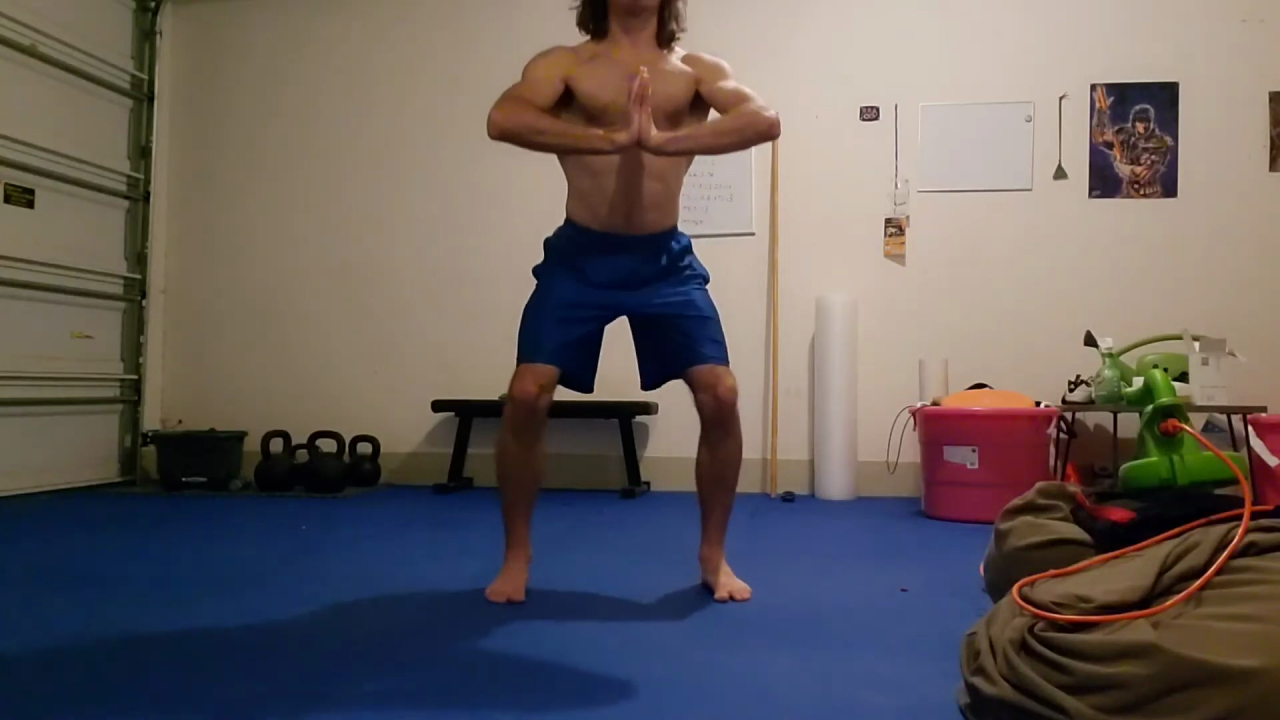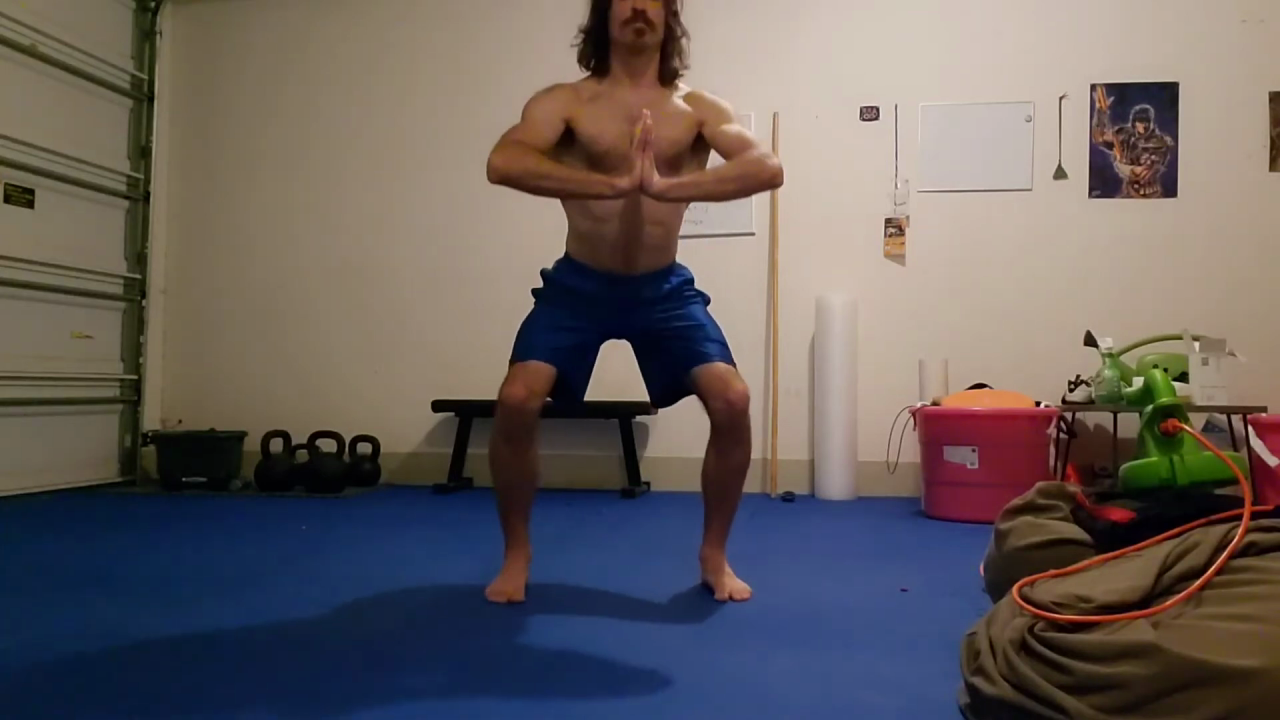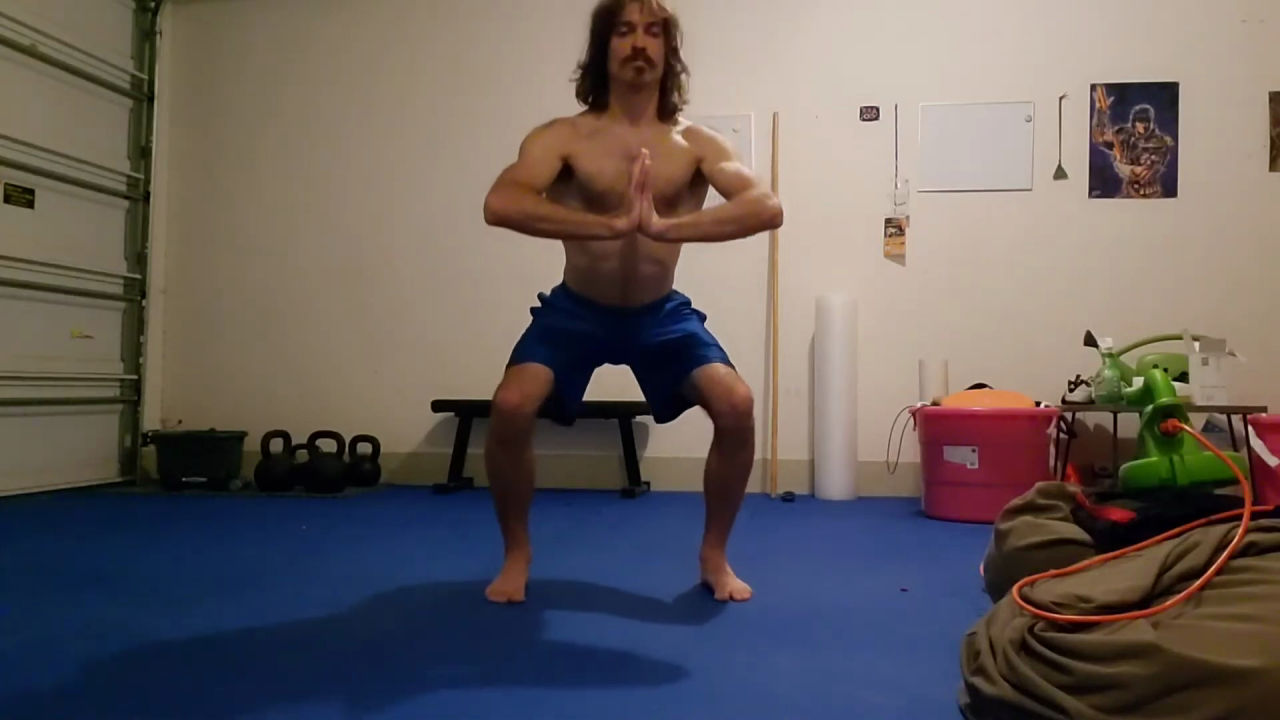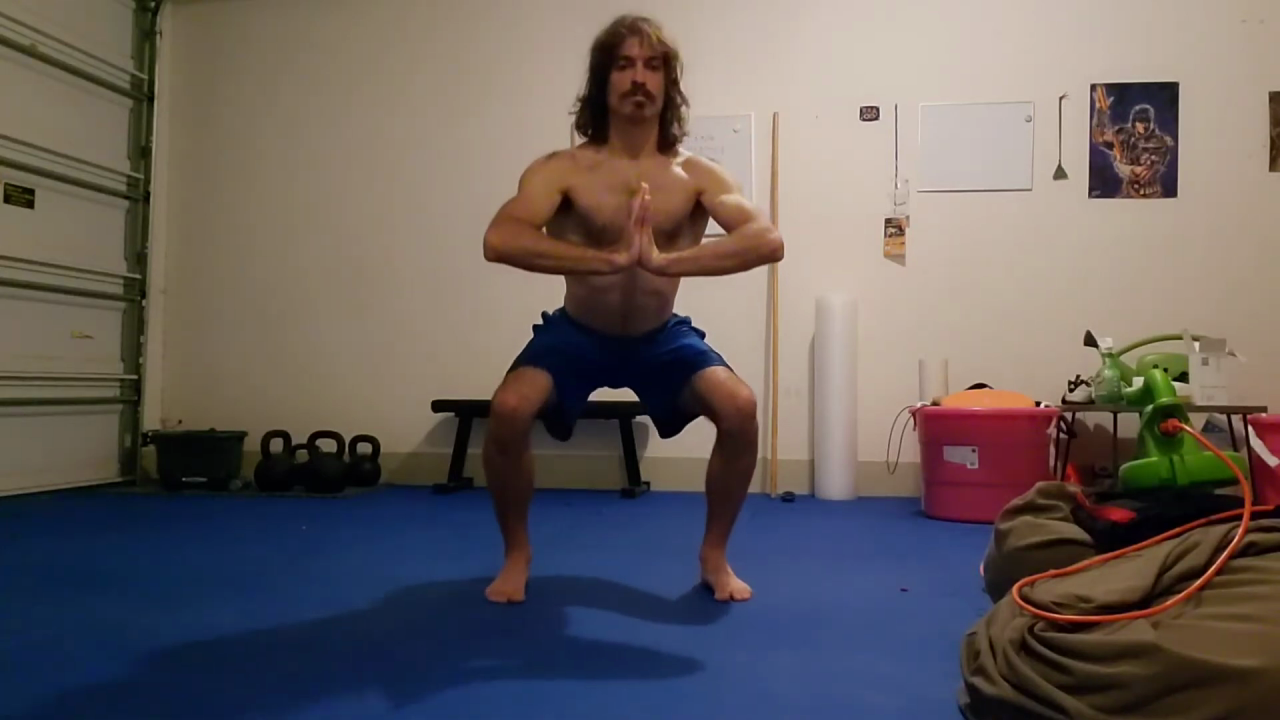
dt=0.4s
person 1, frame 1
left shoulder: (697, 69)
right shoulder: (564, 63)
left elbow: (765, 120)
right elbow: (503, 119)
left wrist: (664, 140)
right wrist: (612, 138)
left hip: (665, 260)
right hip: (580, 258)
left knee: (720, 396)
right knee: (527, 396)
left ankle: (713, 554)
right ankle: (518, 554)
person 1, frame 2
left shoulder: (699, 108)
right shoulder: (564, 101)
left elbow: (768, 168)
right elbow: (502, 163)
left wrist: (667, 187)
right wrist: (616, 184)
left hip: (664, 288)
right hip: (578, 286)
left knee: (731, 401)
right knee: (517, 400)
left ankle: (714, 555)
right ankle: (517, 554)
person 1, frame 3
left shoulder: (696, 143)
right shoulder: (562, 137)
left elbow: (767, 207)
right elbow: (499, 204)
left wrist: (665, 226)
right wrist: (613, 224)
left hip: (661, 313)
right hip: (575, 311)
left knee: (736, 405)
right knee: (511, 406)
left ankle: (714, 554)
right ankle: (517, 553)
person 1, frame 4
left shoulder: (697, 175)
right shoulder: (561, 170)
left elbow: (768, 242)
right elbow: (499, 241)
left wrist: (665, 261)
right wrist: (612, 258)
left hip: (661, 336)
right hip: (575, 334)
left knee: (739, 408)
right knee: (509, 410)
left ankle: (714, 554)
right ankle: (517, 553)
